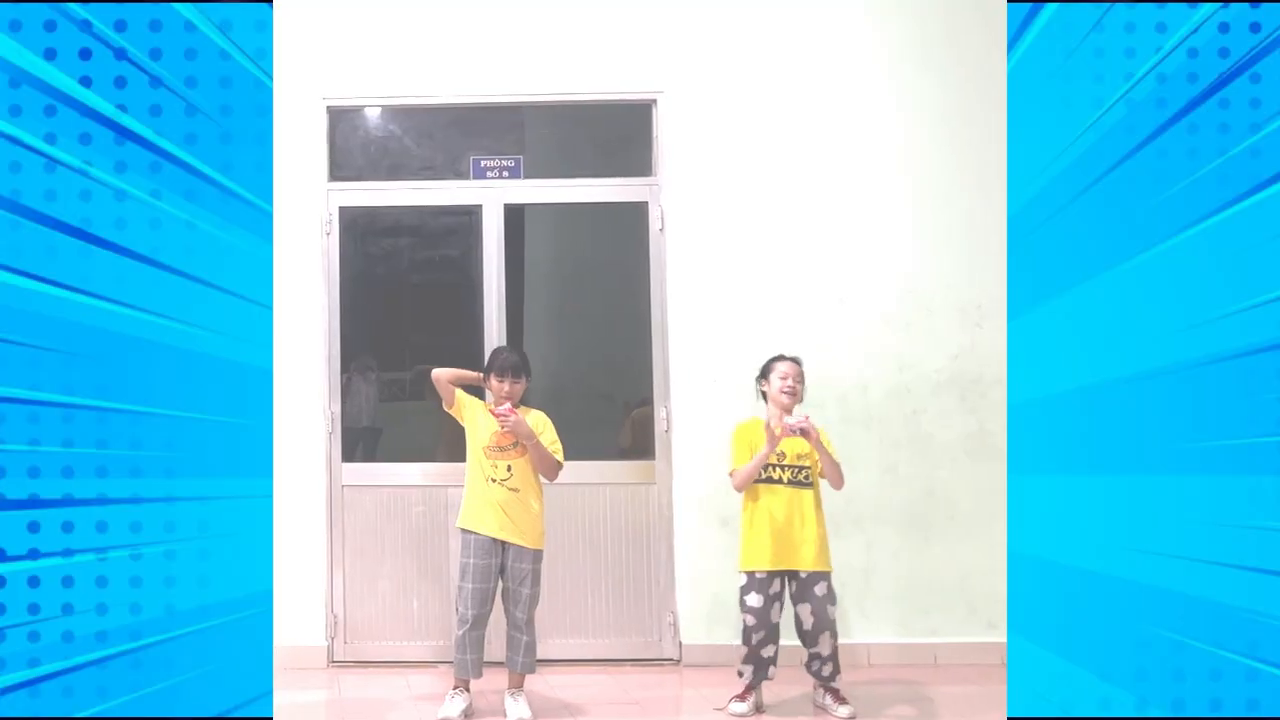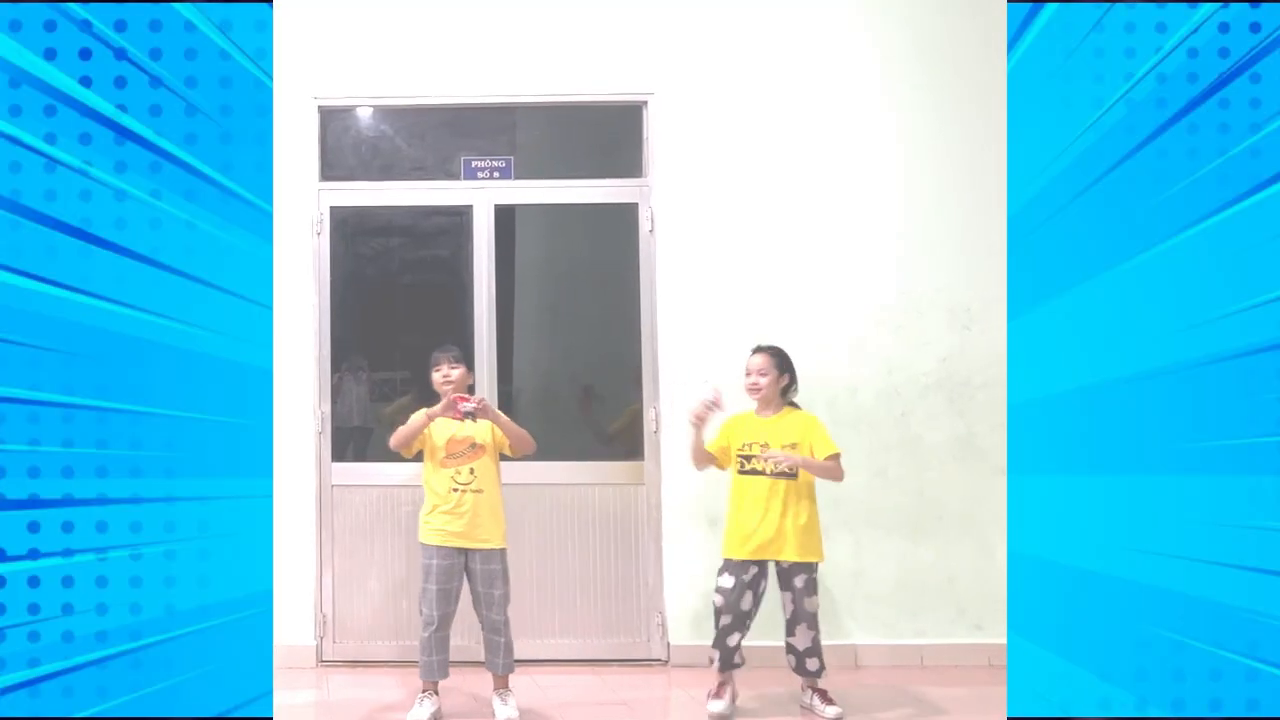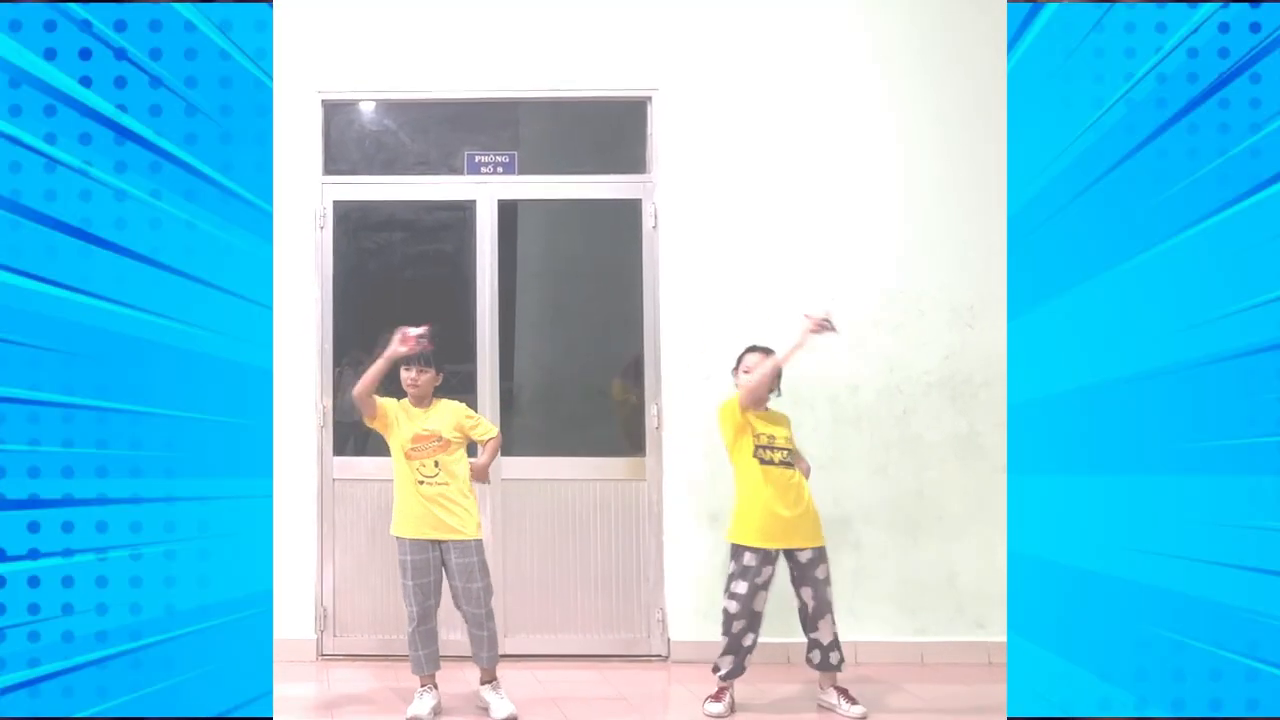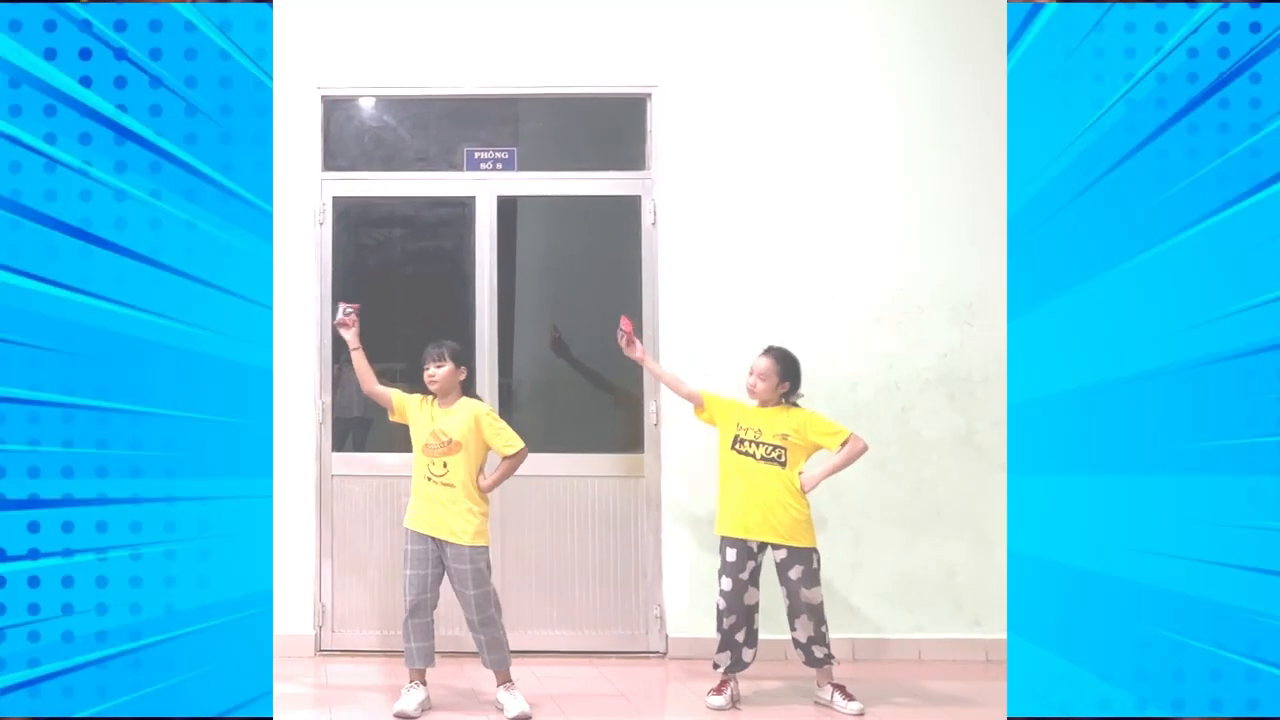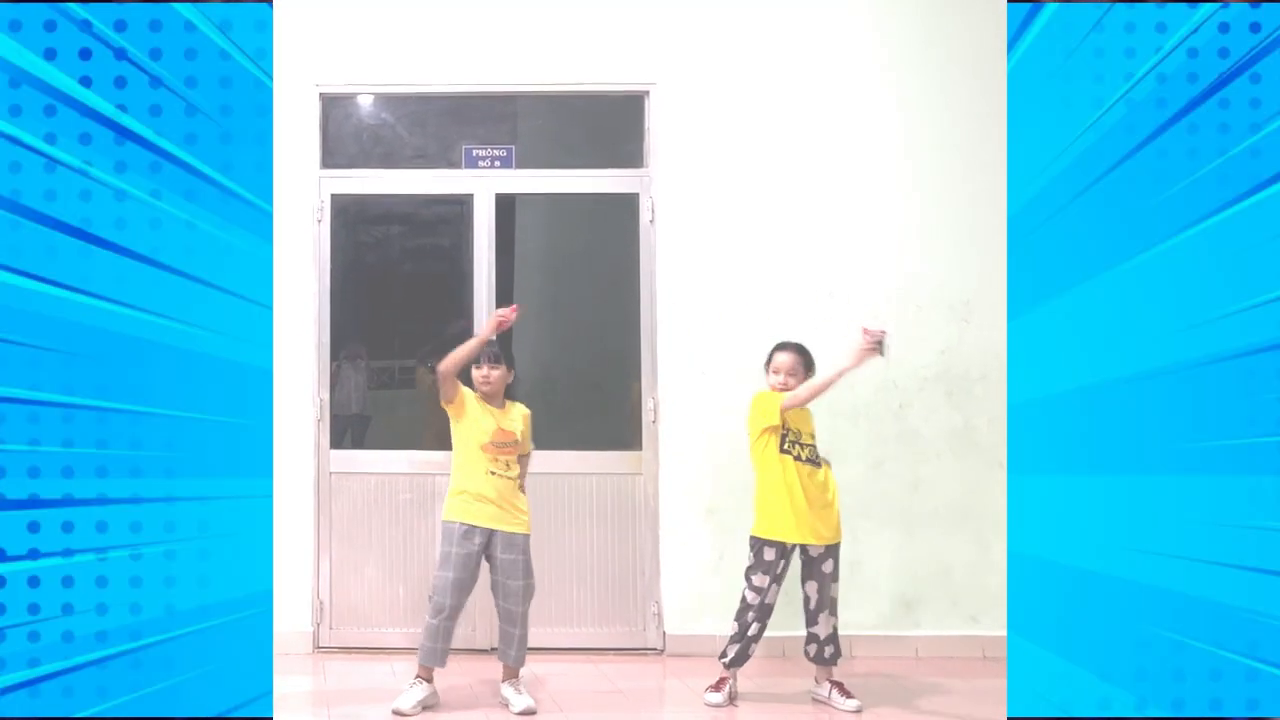
dt=1s
person 1, frame 1
left shoulder: (537, 420)
right shoulder: (472, 411)
left elbow: (552, 472)
right elbow: (438, 375)
left wrist: (526, 434)
right wrist: (481, 378)
left hip: (525, 532)
right hip: (480, 528)
left knee: (521, 614)
right knee: (471, 612)
right ankle: (461, 690)
person 1, frame 2
left shoulder: (488, 419)
right shoulder: (426, 418)
left elbow: (527, 448)
right elbow: (395, 444)
left wrist: (492, 415)
right wrist: (434, 413)
left hip: (487, 535)
right hip: (440, 534)
left knee: (495, 615)
right knee: (435, 617)
person 1, frame 3
left shoulder: (455, 411)
right shoulder: (391, 412)
left elbow: (491, 435)
right elbow: (359, 394)
left wrist: (483, 461)
right wrist: (391, 354)
left hip: (460, 527)
right hip: (413, 530)
left knee: (477, 606)
right knee: (420, 612)
left ankle: (489, 684)
person 1, frame 4
left shoulder: (477, 413)
right shoulder: (416, 407)
left elbow: (517, 451)
right elbow: (371, 388)
left wrist: (489, 483)
right wrist: (353, 342)
left hip: (464, 528)
right hip: (421, 526)
left knee: (481, 610)
right knee: (417, 605)
left ankle: (505, 685)
right ankle: (417, 686)
person 1, frame 5
left shoulder: (521, 414)
right shoulder: (461, 403)
right elbow: (444, 370)
left wrist: (520, 477)
right wrist: (486, 334)
left hip: (511, 522)
right hip: (464, 518)
left knee: (514, 604)
right knee: (445, 601)
left ankle: (510, 681)
right ankle: (423, 682)
person 2, frame 1
left shoulder: (809, 430)
right shoulder: (747, 430)
left elbow: (837, 482)
right elbow: (739, 483)
left wrist: (817, 445)
right wrist: (768, 447)
left hip: (808, 548)
right hip: (762, 548)
left knee: (820, 618)
right knee: (757, 619)
left ankle: (824, 686)
right ankle: (752, 687)
person 2, frame 2
left shoulder: (805, 423)
right shoulder: (736, 423)
left elbow: (836, 472)
right elbow: (701, 463)
left wrist: (798, 460)
right wrist: (698, 429)
left hip: (795, 537)
right hip: (745, 538)
left knee: (802, 613)
right knee: (729, 607)
left ankle: (810, 687)
right ankle: (723, 682)
person 2, frame 3
left shoulder: (781, 420)
right shoulder: (733, 413)
right elbow: (749, 390)
left wrist: (801, 469)
right wrist: (799, 340)
left hip: (802, 528)
right hip: (755, 530)
left knee: (820, 606)
right knee: (741, 608)
left ankle: (828, 687)
right ankle: (724, 686)
person 2, frame 4
left shoulder: (803, 420)
right shoulder: (730, 411)
left elbow: (857, 444)
right elbow: (686, 391)
left wrist: (816, 475)
right wrist: (643, 359)
left hip: (789, 529)
right hip: (739, 528)
left knee: (806, 604)
right knee: (733, 603)
left ankle: (826, 684)
right ankle: (728, 679)
person 2, frame 5
left shoulder: (804, 415)
right shoulder: (763, 404)
right elbow: (796, 398)
left wrist: (822, 472)
right wrist: (850, 362)
left hip: (821, 525)
right hip: (775, 525)
left knee: (823, 602)
right knee: (756, 600)
left ankle: (825, 680)
right ankle: (727, 676)
